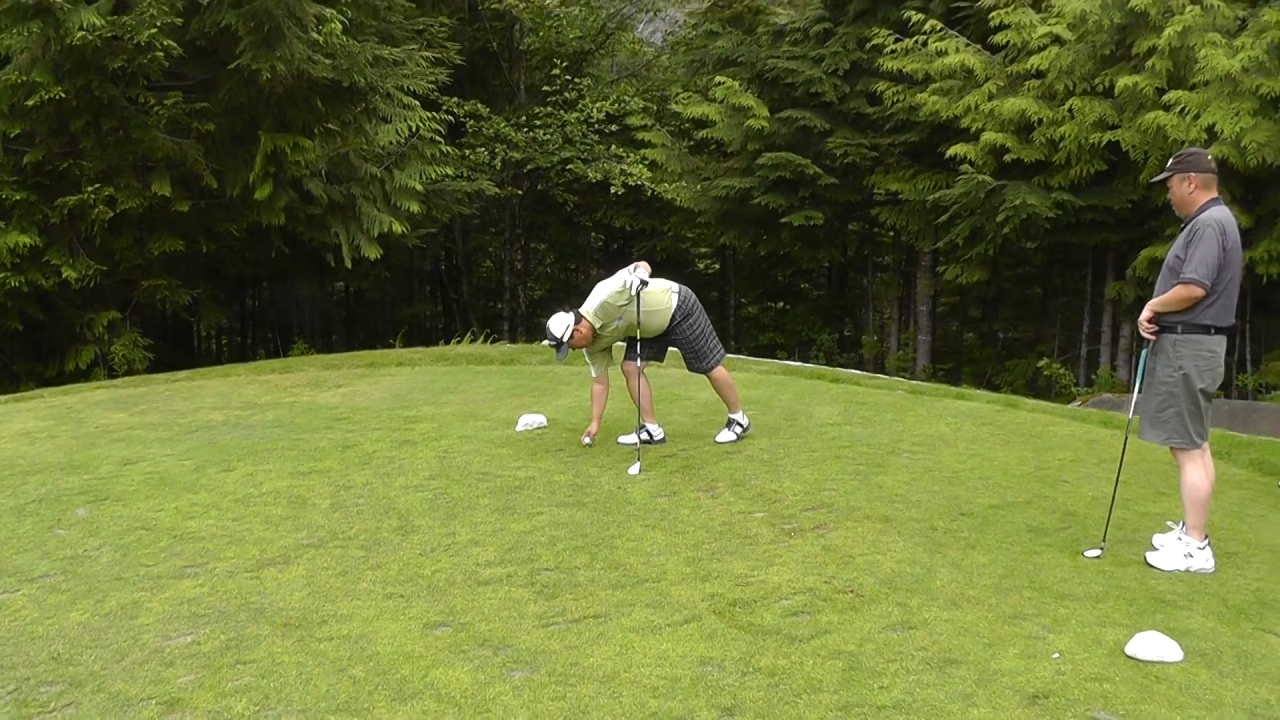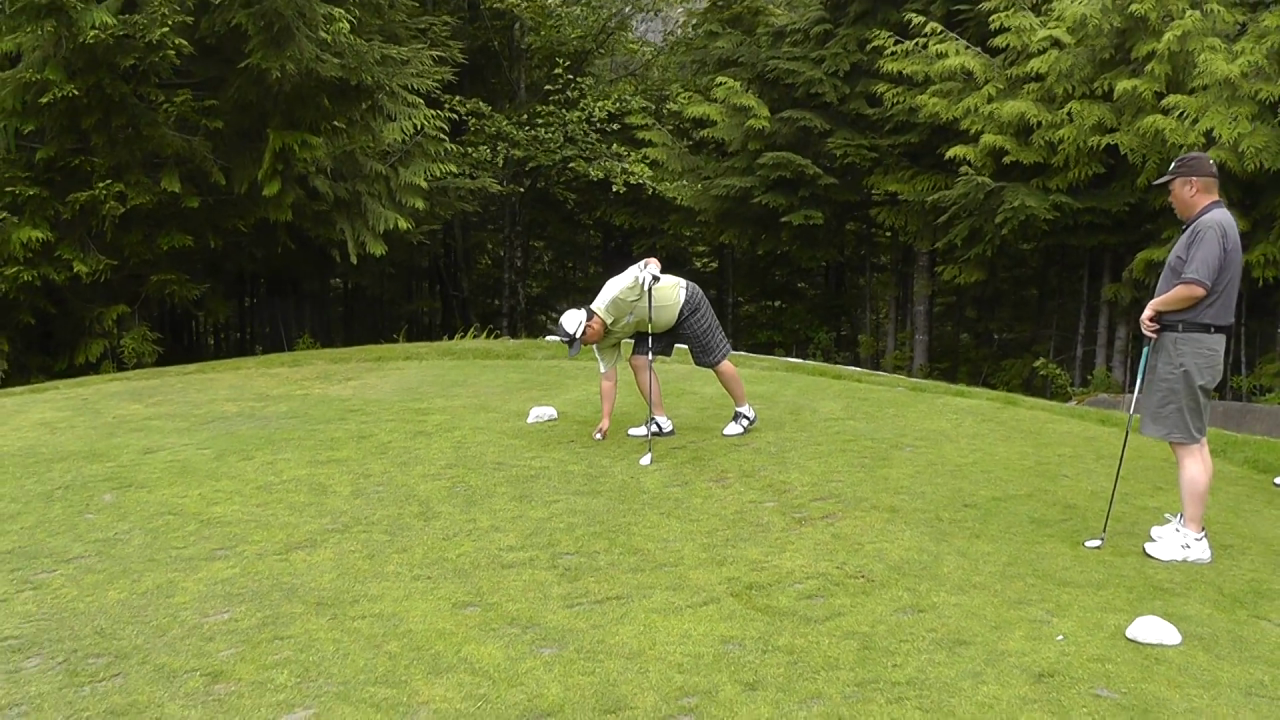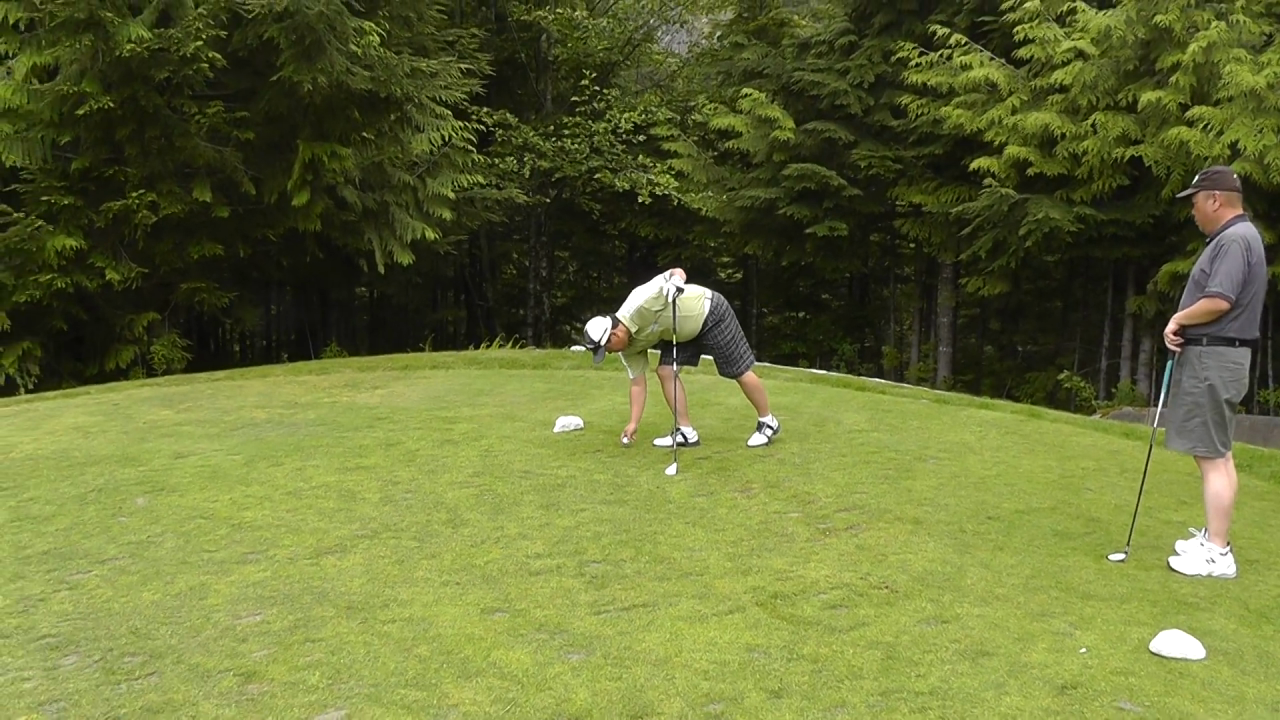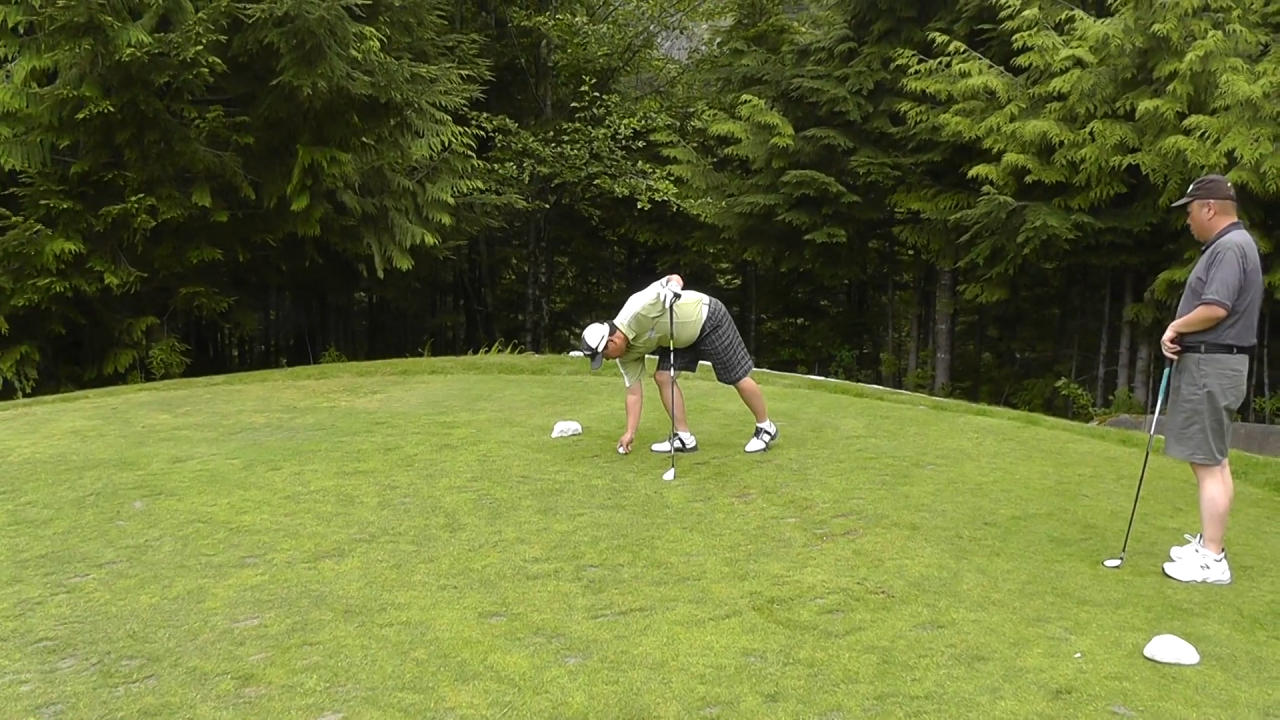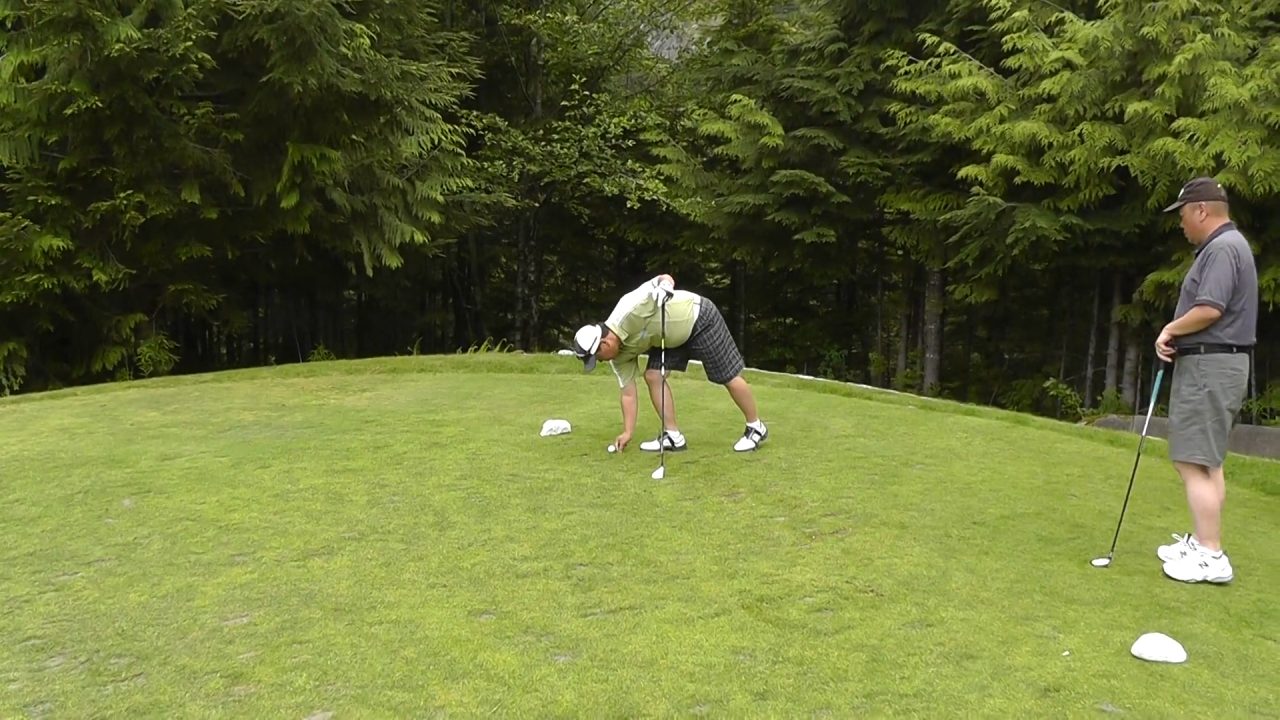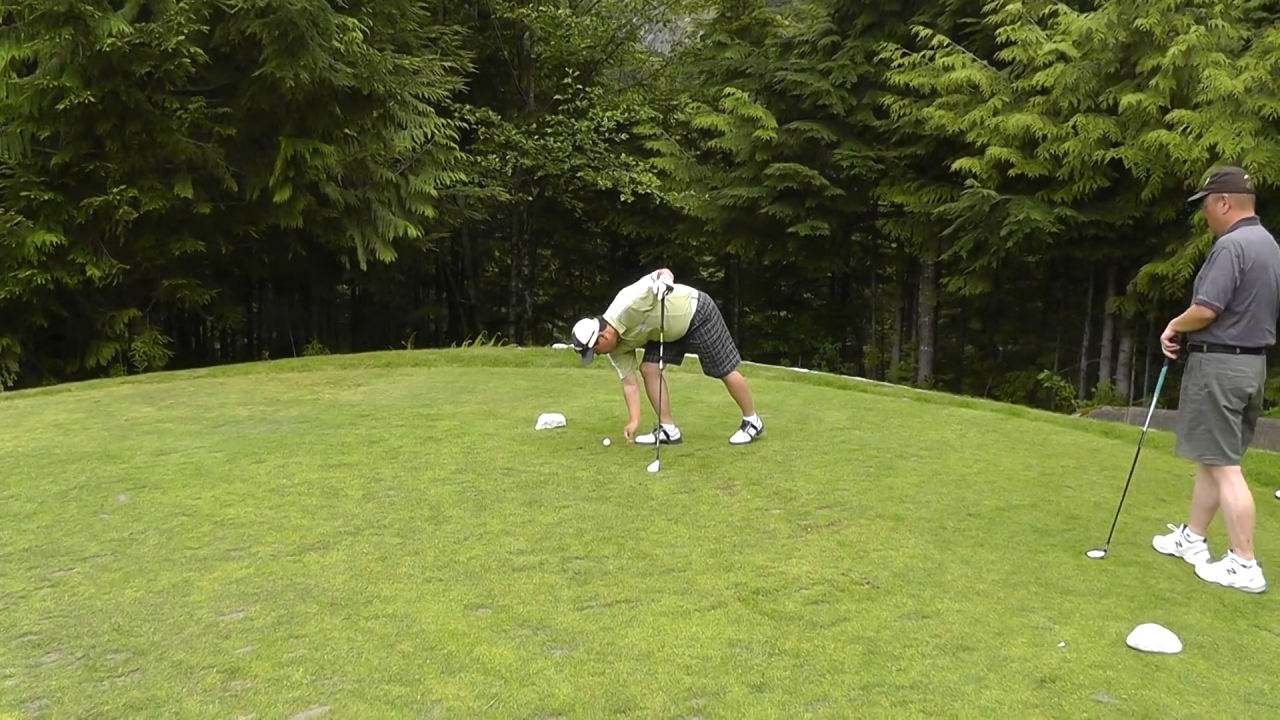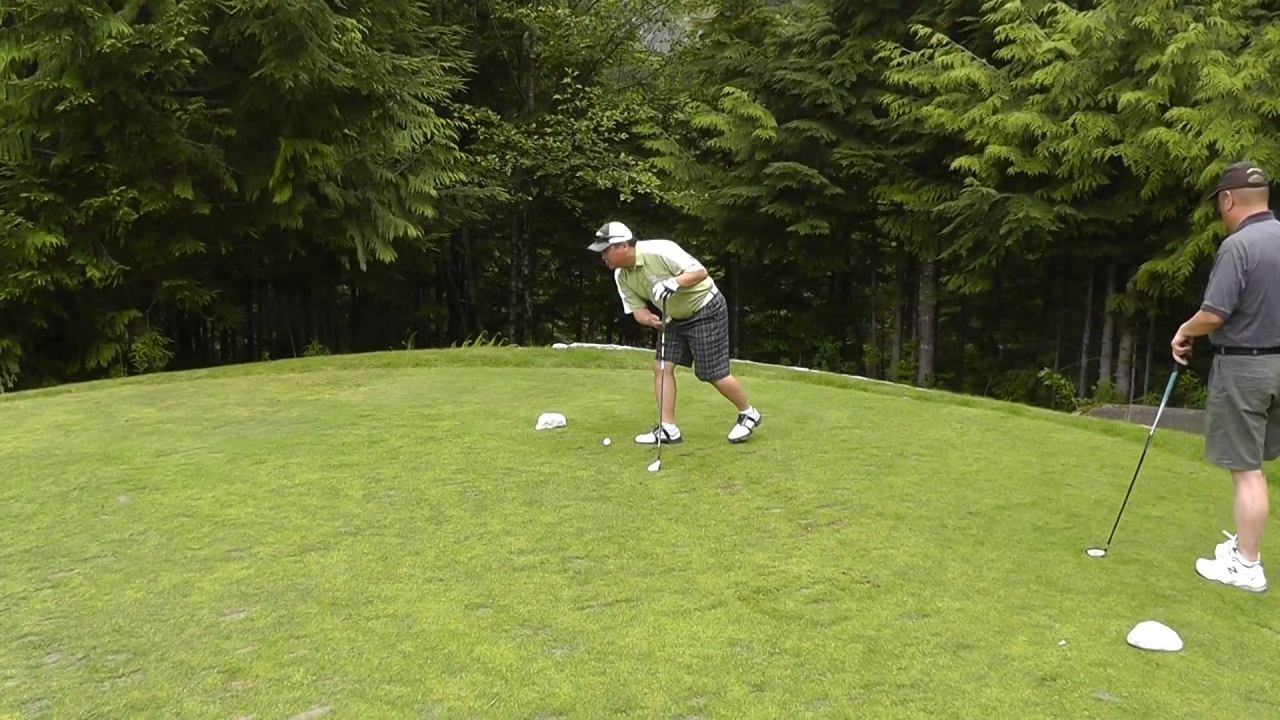
dt=0.5s
person 1, frame 1
left shoulder: (1209, 223)
right shoulder: (1207, 222)
left elbow: (1193, 288)
left wrist: (1152, 307)
right wrist: (1158, 313)
left hip: (1188, 346)
right hip: (1187, 342)
left knee: (1188, 448)
right knee: (1194, 444)
left ankle: (1196, 547)
right ankle: (1191, 531)
person 1, frame 2
left shoulder: (1210, 225)
right shoulder: (1208, 224)
left elbow: (1194, 288)
left wrist: (1154, 306)
right wrist: (1160, 312)
left hip: (1188, 344)
right hip: (1188, 341)
left knee: (1187, 442)
right knee: (1192, 439)
left ankle: (1192, 538)
right ankle: (1189, 524)
person 1, frame 3
left shoulder: (1234, 239)
right shoulder: (1232, 237)
left elbow: (1218, 301)
left wrist: (1178, 319)
right wrist: (1184, 326)
left hip: (1213, 357)
right hip: (1213, 354)
left knee: (1212, 456)
right knee: (1218, 452)
left ankle: (1217, 553)
right ankle: (1213, 538)
person 1, frame 4
left shoulder: (1229, 246)
right shoulder: (1227, 245)
left elbow: (1215, 308)
left wrist: (1175, 327)
right wrist: (1181, 333)
left hip: (1210, 365)
right hip: (1212, 362)
left knee: (1207, 462)
right knee: (1214, 460)
left ankle: (1212, 559)
right ankle: (1209, 544)
person 1, frame 5
left shoulder: (1222, 247)
right shoulder: (1225, 246)
left elbow: (1209, 309)
left wrist: (1169, 330)
right wrist: (1177, 335)
left hip: (1210, 366)
right hip: (1215, 364)
left knee: (1191, 462)
right knee: (1208, 462)
left ankle: (1213, 556)
right ankle: (1199, 545)
person 1, frame 6
left shoulder: (1232, 245)
left elbow: (1206, 310)
left wrist: (1173, 326)
left hip: (1219, 365)
left knee: (1224, 466)
right knee: (1212, 459)
left ankle: (1244, 565)
right ankle: (1192, 538)
person 1, frame 7
left shoulder: (1238, 246)
left elbow: (1213, 314)
left wrist: (1183, 331)
left hip: (1243, 366)
left knee: (1244, 469)
right ankle: (1244, 545)
person 2, frame 1
left shoulder: (603, 299)
right shoulder: (595, 341)
left elbow: (643, 265)
right elbow: (600, 381)
left wrist: (640, 272)
right wrist: (595, 423)
left hip: (678, 307)
right hip: (650, 326)
left knee: (709, 366)
right knee: (630, 367)
left ankle: (738, 420)
right ankle: (652, 429)
person 2, frame 2
left shoulder: (615, 296)
right shoulder: (605, 338)
left elbow: (652, 261)
right elbow: (608, 378)
left wrist: (652, 269)
right wrist: (606, 419)
left hip: (685, 303)
right hip: (657, 321)
left knee: (716, 360)
right knee: (638, 361)
left ankle: (744, 412)
right ankle: (661, 422)
person 2, frame 3
left shoulder: (640, 304)
right shoulder: (630, 345)
left elbow: (678, 272)
right elbow: (638, 383)
left wrist: (675, 279)
right wrist: (633, 422)
left hip: (710, 313)
left knee: (740, 371)
right knee: (665, 371)
left ankle: (768, 422)
right ankle: (686, 432)
person 2, frame 4
left shoulder: (637, 311)
right shoulder: (628, 352)
left elbow: (675, 278)
right elbow: (634, 392)
left wrist: (673, 286)
right wrist: (630, 432)
left hip: (708, 319)
left knee: (738, 377)
right knee: (663, 377)
left ankle: (765, 428)
right ankle: (684, 437)
person 2, frame 5
left shoulder: (629, 313)
right shoulder: (621, 353)
left elbow: (665, 277)
right elbow: (628, 392)
left wrist: (665, 284)
right wrist: (628, 432)
left hip: (700, 319)
left knee: (728, 377)
right knee: (653, 376)
left ankle: (755, 428)
right ankle: (673, 435)
person 2, frame 6
left shoulder: (628, 306)
right shoulder: (618, 346)
left elbow: (664, 272)
right elbow: (629, 384)
left wrist: (665, 279)
right wrist: (634, 420)
left hip: (698, 314)
left knee: (726, 370)
right knee: (649, 369)
left ankle: (752, 421)
right ankle: (668, 428)
person 2, frame 7
left shoulder: (660, 251)
right shoulder: (622, 275)
left elbow: (700, 273)
right elbow: (638, 309)
left wrist: (672, 283)
right wrist: (651, 319)
left hip: (705, 310)
right hip: (675, 318)
left knee: (714, 373)
right knee: (662, 367)
left ankle: (748, 414)
right ankle: (668, 428)
